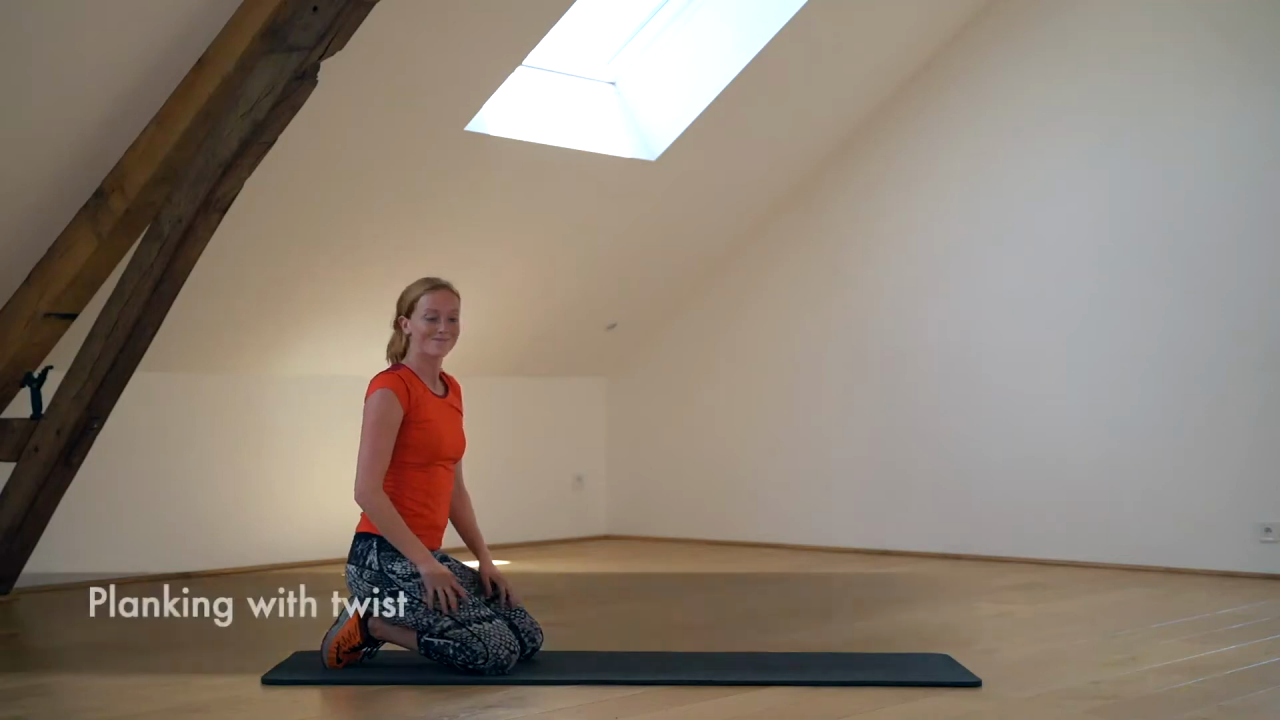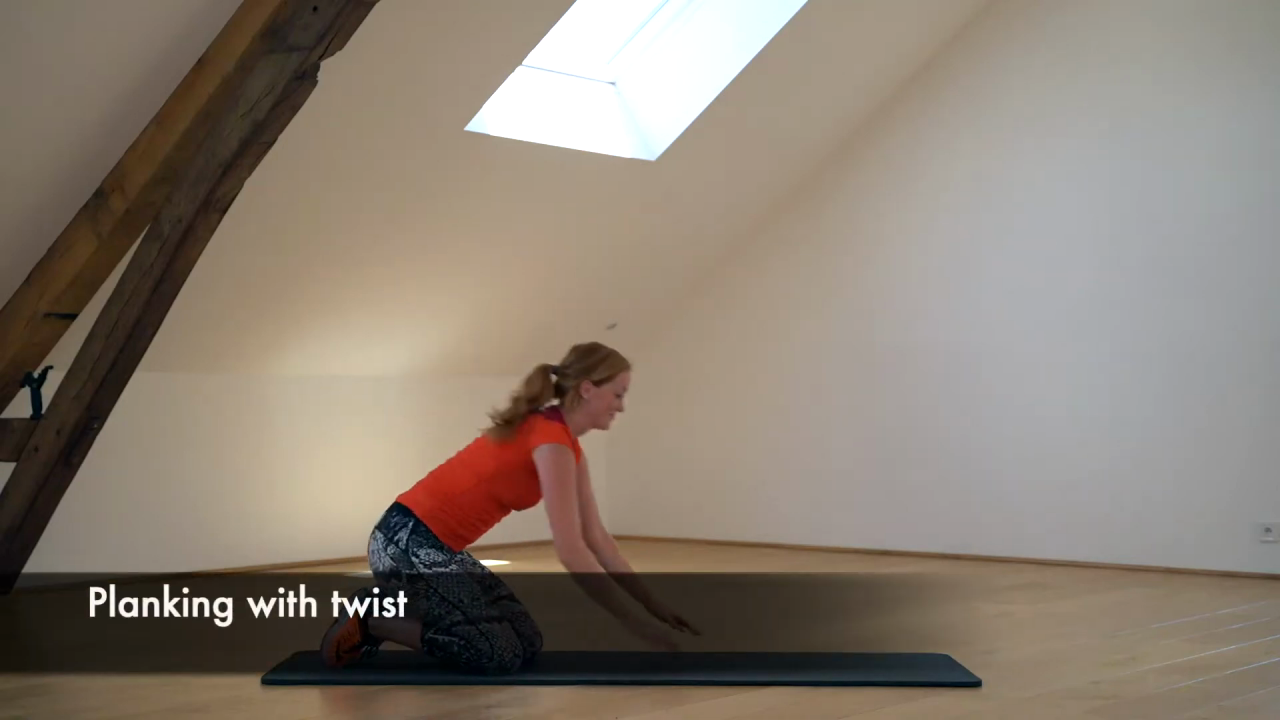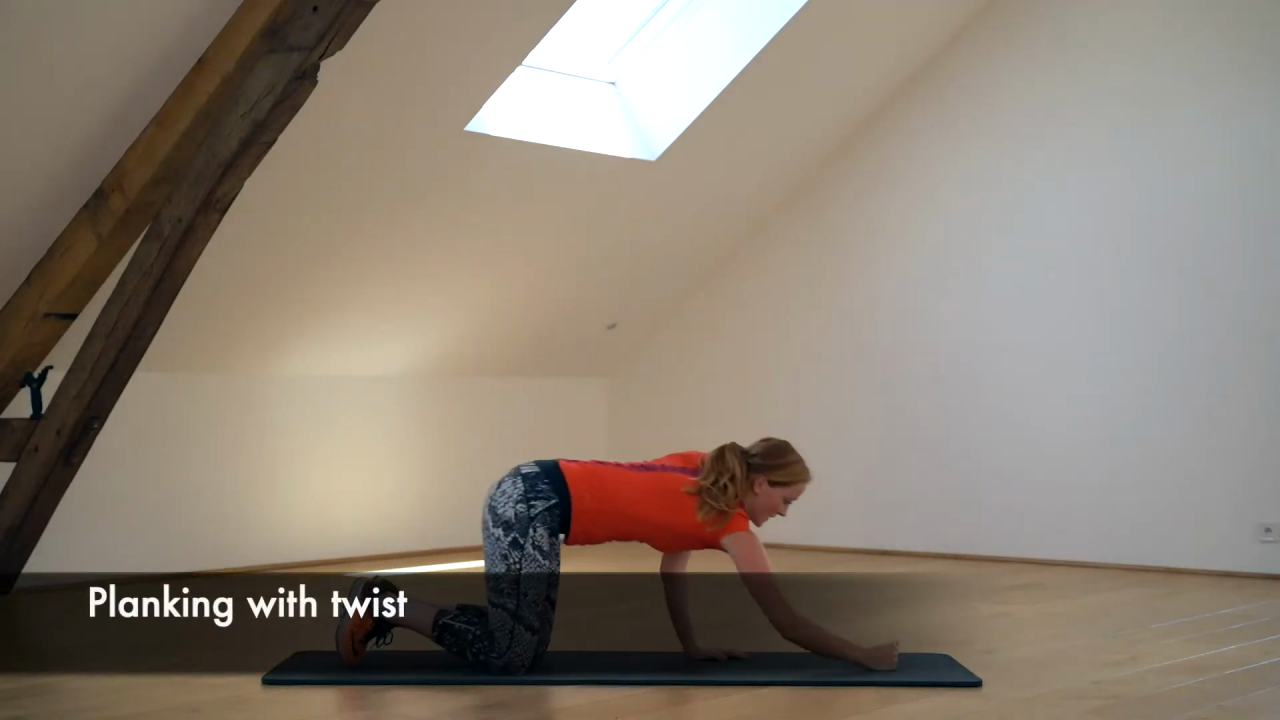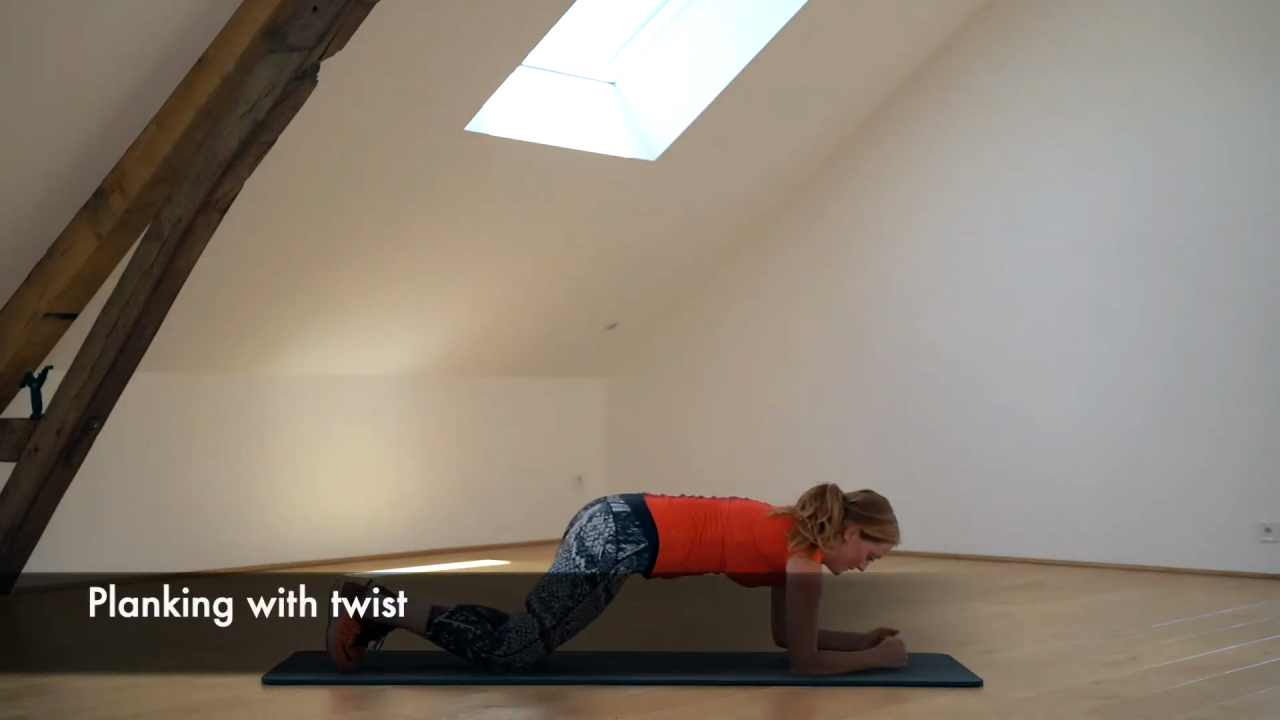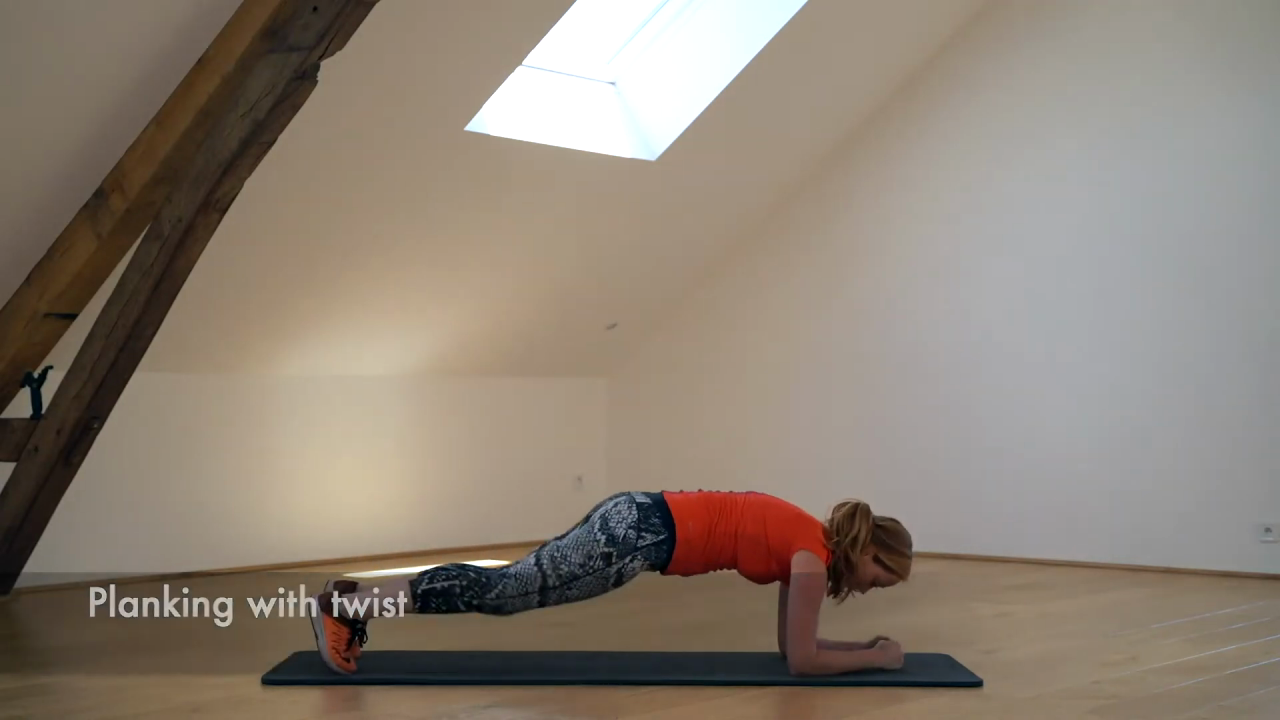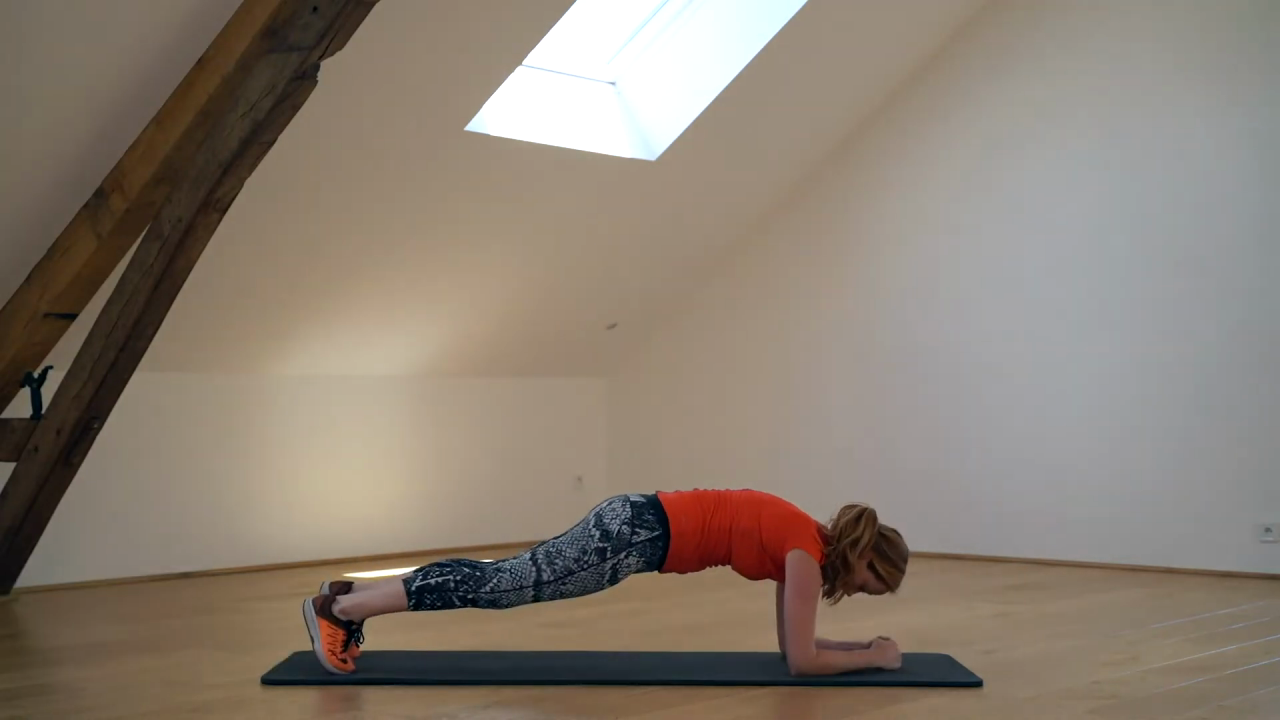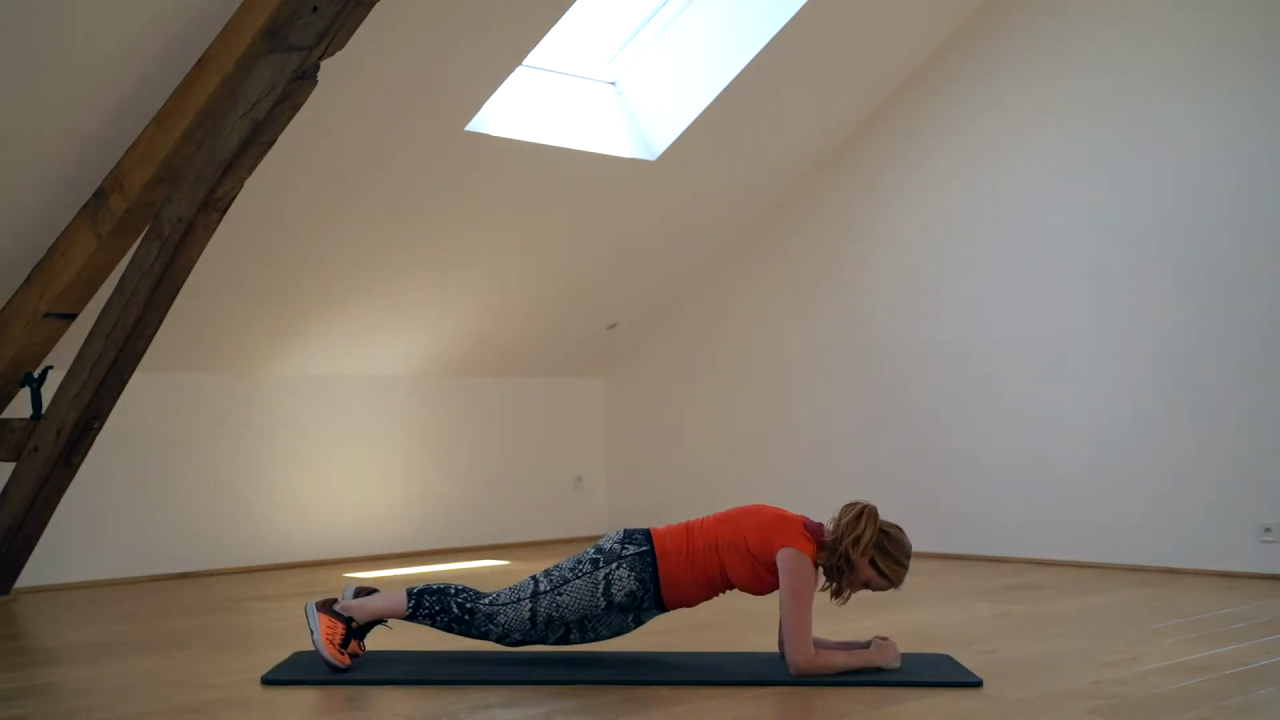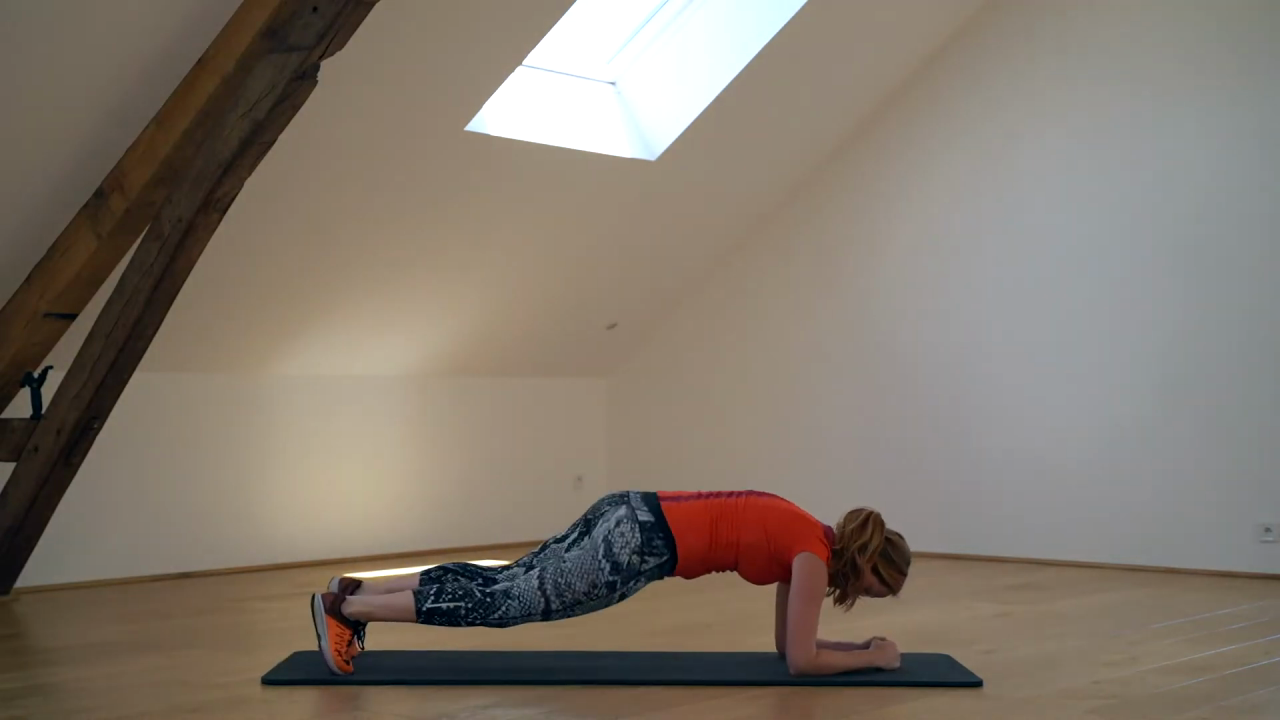
dt=0.5s
person 1, frame 1
left shoulder: (451, 390)
right shoulder: (390, 388)
right elbow: (367, 491)
left wrist: (484, 561)
right wrist: (427, 564)
left hip: (424, 557)
right hip: (386, 560)
left knee: (528, 637)
right knee: (496, 651)
left ankle: (387, 617)
right ankle: (371, 624)
person 1, frame 2
left shoulder: (561, 441)
right shoulder: (552, 441)
left elbow: (596, 538)
right elbow: (569, 549)
left wrist: (654, 605)
right wrist: (632, 620)
left hip: (434, 543)
right hip: (407, 543)
left knee: (526, 641)
right knee: (501, 653)
right ankle: (373, 623)
person 1, frame 3
left shoulder: (700, 476)
right shoulder: (731, 521)
left elbow: (671, 569)
right elbow: (787, 623)
left wrist: (691, 645)
right wrist: (864, 655)
left hip: (523, 491)
right hip: (530, 508)
left knee: (524, 640)
right knee: (511, 654)
left ankle: (389, 602)
right ankle: (388, 607)
person 1, frame 4
left shoulder: (789, 534)
right shoulder: (805, 551)
left elbow: (789, 636)
right elbow: (805, 660)
left wrist: (864, 638)
right wrist: (879, 657)
left hip: (615, 521)
right hip: (620, 540)
left knee: (525, 633)
right knee: (511, 648)
left ankle: (381, 607)
right ankle: (380, 605)
person 1, frame 5
left shoulder: (800, 541)
right shoulder: (813, 553)
left elbow: (791, 642)
right elbow: (803, 661)
left wrist: (864, 644)
right wrist: (877, 657)
left hip: (636, 518)
right hip: (642, 534)
left knee: (511, 587)
right knee: (504, 590)
left ankle: (364, 596)
right ankle: (350, 604)
person 1, frame 6
left shoulder: (801, 543)
right shoulder: (807, 552)
left elbow: (791, 642)
right elbow: (803, 660)
left wrist: (860, 644)
right wrist: (874, 656)
left hip: (637, 525)
right hip: (639, 536)
left knee: (499, 577)
right knee: (499, 587)
left ankle: (353, 593)
right ankle: (338, 608)
person 1, frame 7
left shoulder: (808, 543)
right shoulder: (799, 551)
left elbow: (792, 643)
right elbow: (802, 661)
left wrist: (863, 646)
right wrist: (873, 656)
left hip: (641, 591)
right hip: (631, 572)
left knee: (509, 624)
right knee: (496, 616)
left ankle: (370, 603)
right ankle: (343, 610)
person 1, frame 8
left shoulder: (799, 536)
right shoulder: (815, 555)
left elbow: (785, 643)
right elbow: (802, 661)
left wrist: (858, 644)
right wrist: (872, 657)
left hip: (631, 513)
right hip: (639, 548)
left knee: (502, 581)
right knee: (502, 605)
left ankle: (361, 590)
right ankle: (344, 609)
